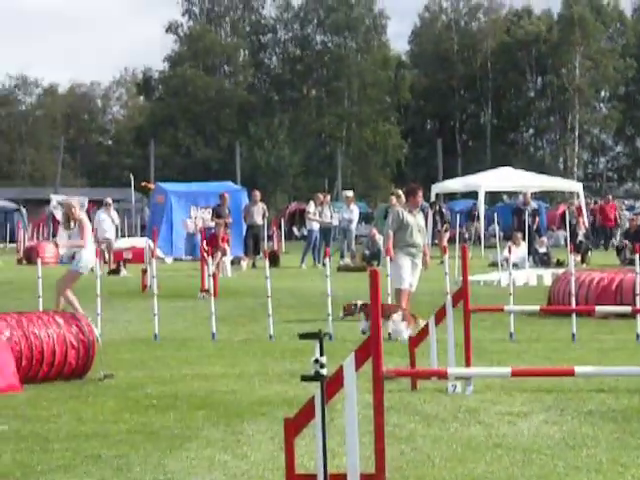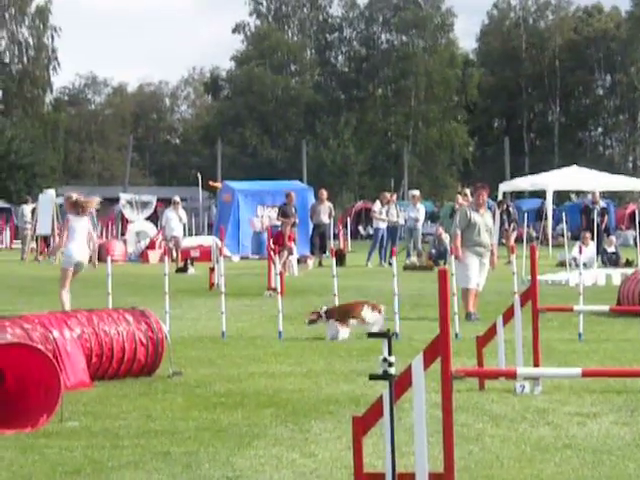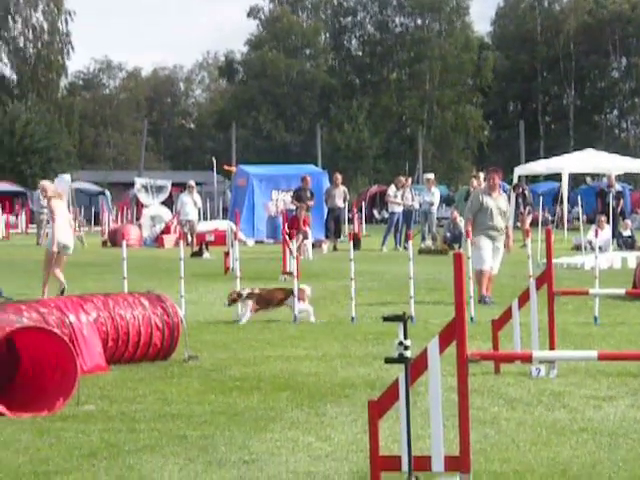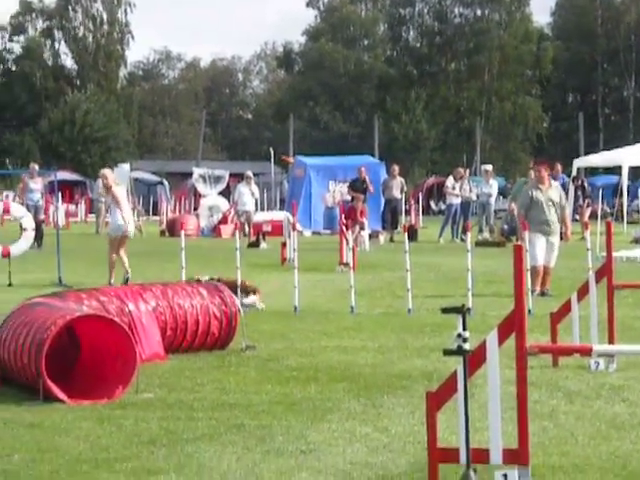
dt=0.5s
person 1, frame 1
left shoulder: (420, 215)
right shoulder: (398, 212)
left elbow: (424, 236)
right elbow: (389, 231)
left wrist: (426, 253)
right wrist: (389, 248)
left hip: (417, 255)
right hip: (401, 253)
left knee: (411, 286)
right knee: (402, 284)
left ankle: (407, 314)
right ankle: (402, 315)
person 1, frame 2
left shoulder: (488, 214)
right shoulder: (465, 211)
left elbow: (491, 235)
right elbow: (457, 230)
left wrist: (494, 253)
right wrist: (457, 248)
left hip: (484, 254)
right hip: (469, 252)
left knee: (478, 285)
right knee: (469, 283)
left ankle: (474, 311)
right ankle: (469, 312)
person 1, frame 3
left shoulder: (504, 197)
right shoulder: (479, 194)
left elbow: (507, 219)
right elbow: (469, 215)
left wrist: (509, 237)
right wrist: (469, 232)
left hip: (498, 237)
right hip: (482, 235)
left knee: (493, 269)
right knee: (483, 266)
left ankle: (488, 295)
right ankle: (482, 295)
person 1, frame 4
left shoulder: (557, 187)
right shoulder: (529, 189)
left elbow: (564, 209)
right elbow: (521, 210)
left wrist: (567, 227)
left hip: (553, 231)
right hip: (536, 231)
left knee: (549, 263)
right knee: (537, 262)
left ankle: (545, 288)
right ankle: (535, 289)
person 2, frame 1
left shoulder: (82, 220)
right shoulder: (76, 221)
left elbow: (84, 242)
left wrist: (67, 244)
left hip: (84, 259)
right hip: (83, 259)
left knee: (64, 290)
right knee: (60, 285)
person 2, frame 2
left shoulder: (68, 218)
right shoulder: (86, 219)
left elbow: (62, 240)
right elbow: (94, 239)
left wrist: (53, 252)
right wrist: (94, 258)
left hip: (71, 254)
right hip: (84, 255)
left knee: (63, 288)
right knee: (65, 286)
right ankle: (65, 309)
person 2, frame 3
left shoulder: (51, 202)
right shoulder: (62, 202)
left elbow: (55, 223)
right elbow: (71, 223)
left wrist: (54, 244)
left hip: (57, 238)
right hip: (69, 239)
left knee: (47, 268)
right knee: (56, 269)
left ankle: (44, 297)
right ankle: (63, 284)
person 2, frame 4
left shoulder: (113, 190)
right shoulder: (121, 188)
left elbow: (122, 208)
left wrist: (127, 225)
left hip: (118, 223)
right hip: (128, 223)
left knee: (112, 252)
right knee: (120, 250)
left ankle: (111, 280)
right ankle: (127, 271)
